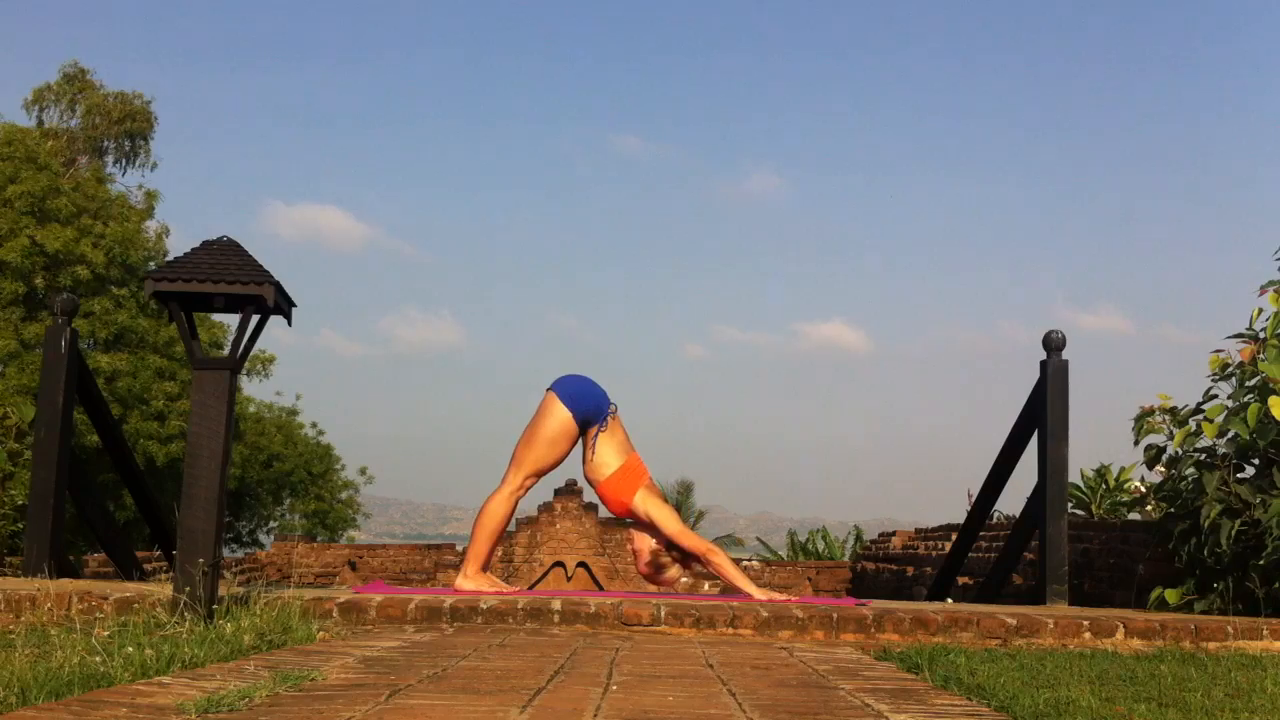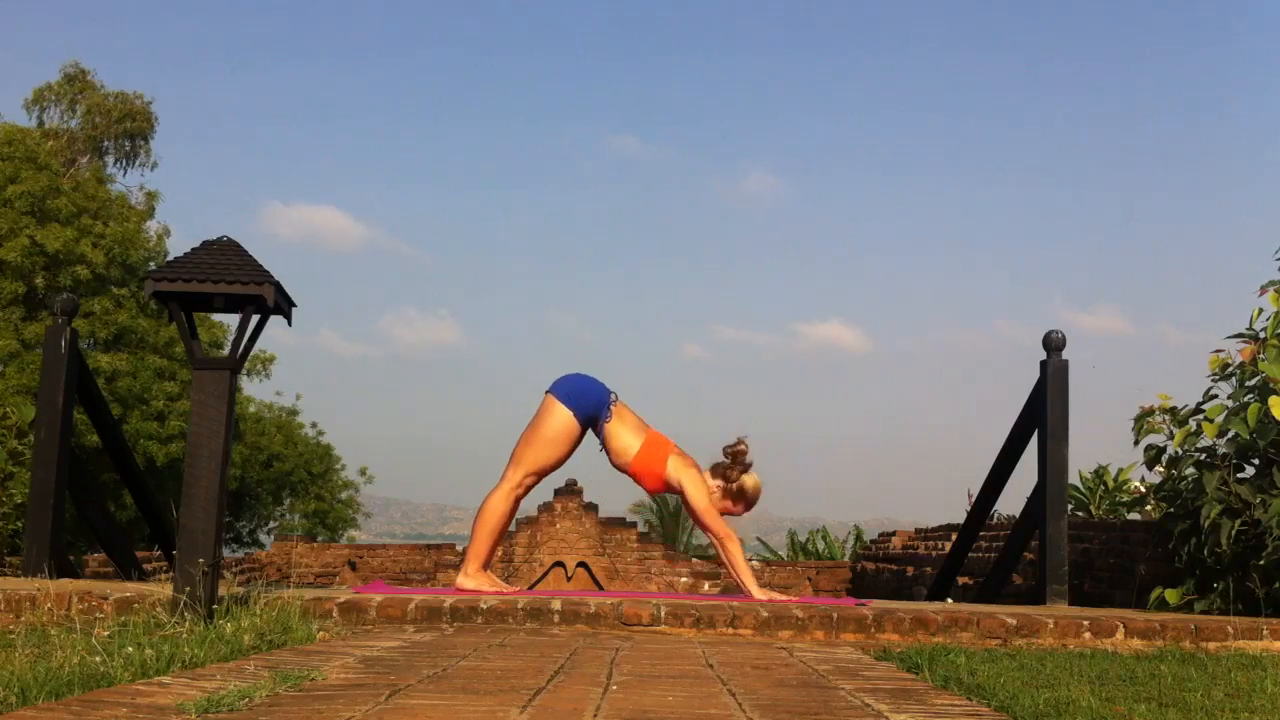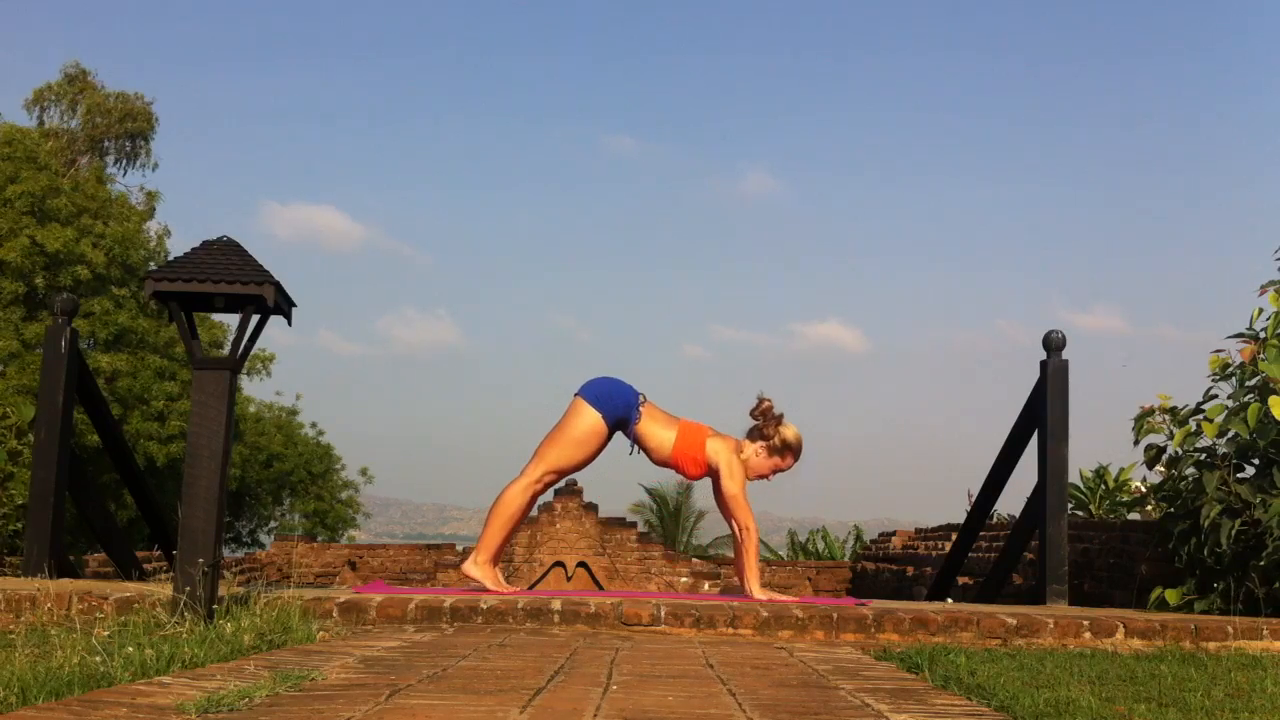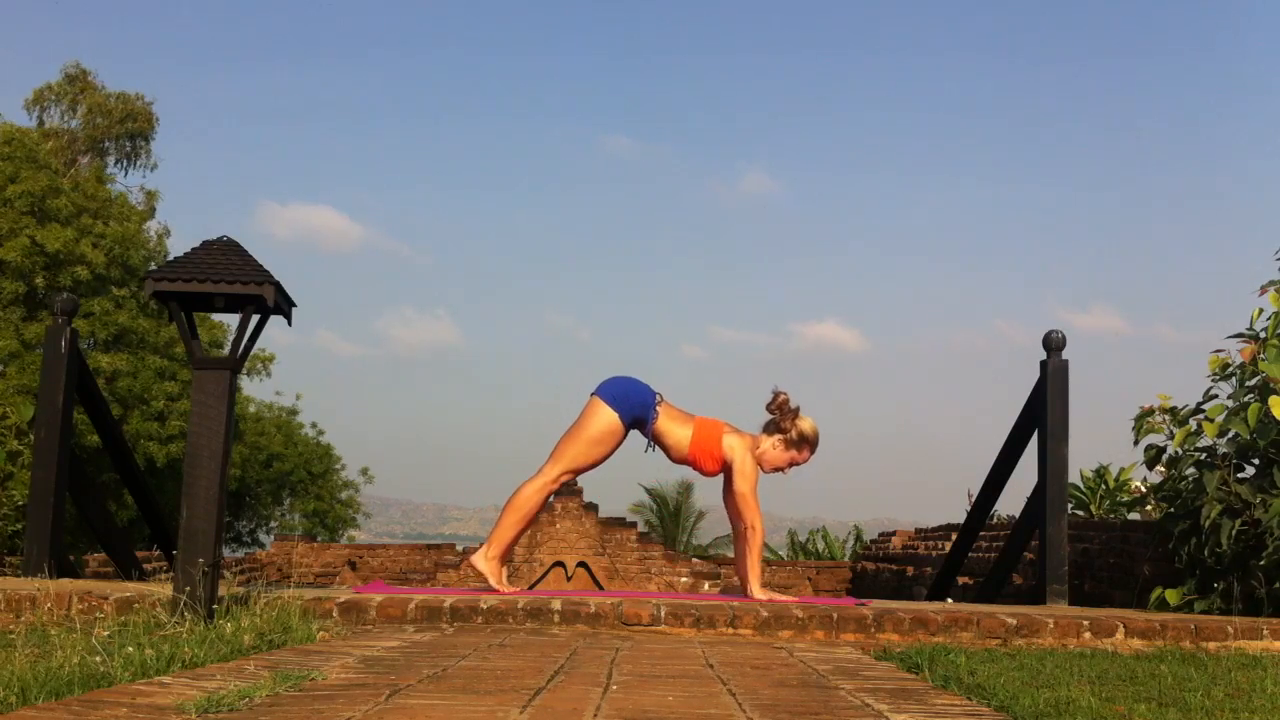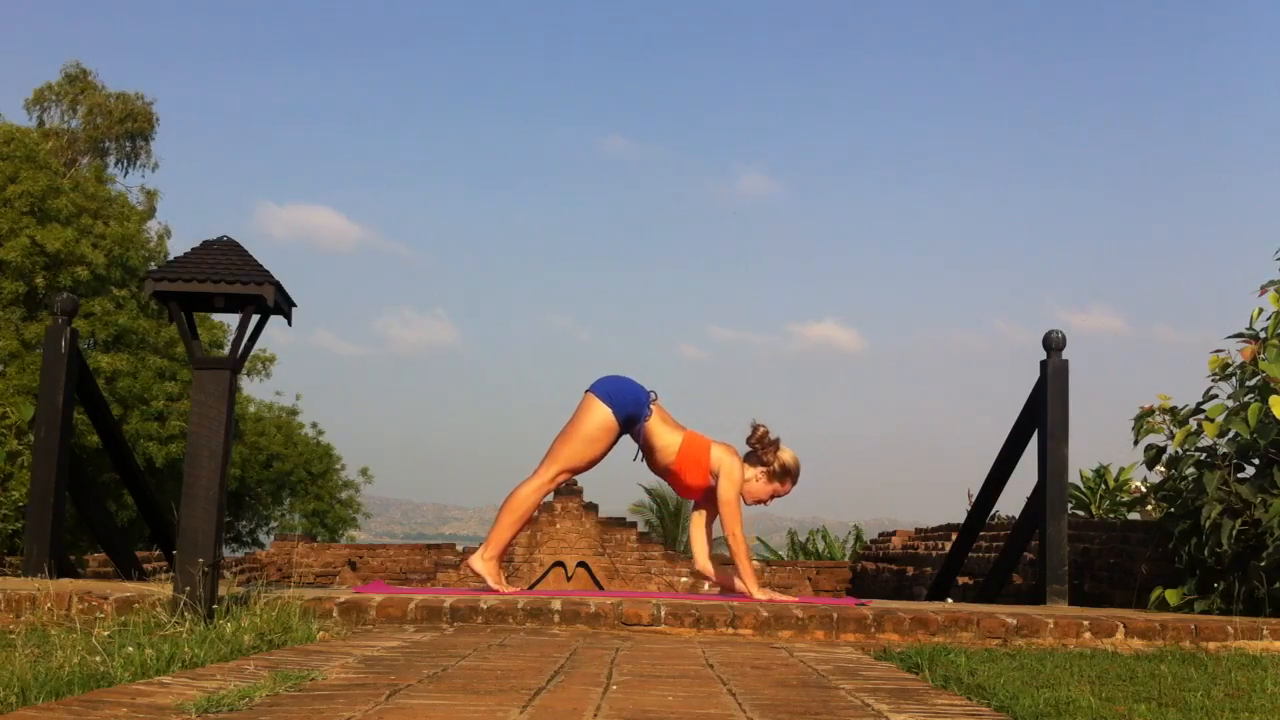
dt=0.5s
person 1, frame 1
left shoulder: (650, 510)
right shoulder: (650, 509)
left elbow: (705, 552)
right elbow: (707, 550)
left wrist: (752, 590)
right wrist: (754, 591)
left hip: (583, 404)
right hip: (578, 400)
left knee: (519, 485)
right knee: (515, 484)
left ankle: (479, 570)
right ankle: (470, 573)
person 1, frame 2
left shoulder: (690, 478)
right shoulder: (690, 479)
left elbow: (721, 538)
right elbow: (725, 536)
left wrist: (752, 588)
right wrist: (755, 590)
left hip: (587, 403)
right hip: (582, 398)
left knee: (520, 484)
right knee: (515, 482)
left ankle: (481, 569)
right ankle: (471, 571)
person 1, frame 3
left shoulder: (722, 459)
right shoulder: (727, 456)
left elbow: (738, 527)
right elbow: (747, 527)
left wrist: (749, 586)
right wrist: (756, 589)
left hip: (616, 407)
right hip: (610, 401)
left knee: (541, 481)
right knee: (535, 477)
left ankle: (489, 563)
right ankle: (480, 561)
person 1, frame 4
left shoulder: (737, 458)
right shoulder: (742, 451)
left elbow: (741, 527)
right elbow: (753, 525)
left wrist: (749, 586)
right wrist: (756, 587)
left hip: (631, 406)
right hip: (627, 400)
left knee: (555, 477)
right knee: (552, 476)
left ankle: (498, 559)
right ankle: (490, 554)
person 1, frame 5
left shoulder: (711, 489)
right shoulder: (729, 466)
left elbow: (702, 561)
right elbow: (734, 535)
left wrist: (749, 588)
right wrist: (756, 589)
left hip: (624, 407)
right hip: (619, 399)
left knee: (552, 479)
right knee: (548, 476)
left ankle: (493, 558)
right ankle: (487, 556)
